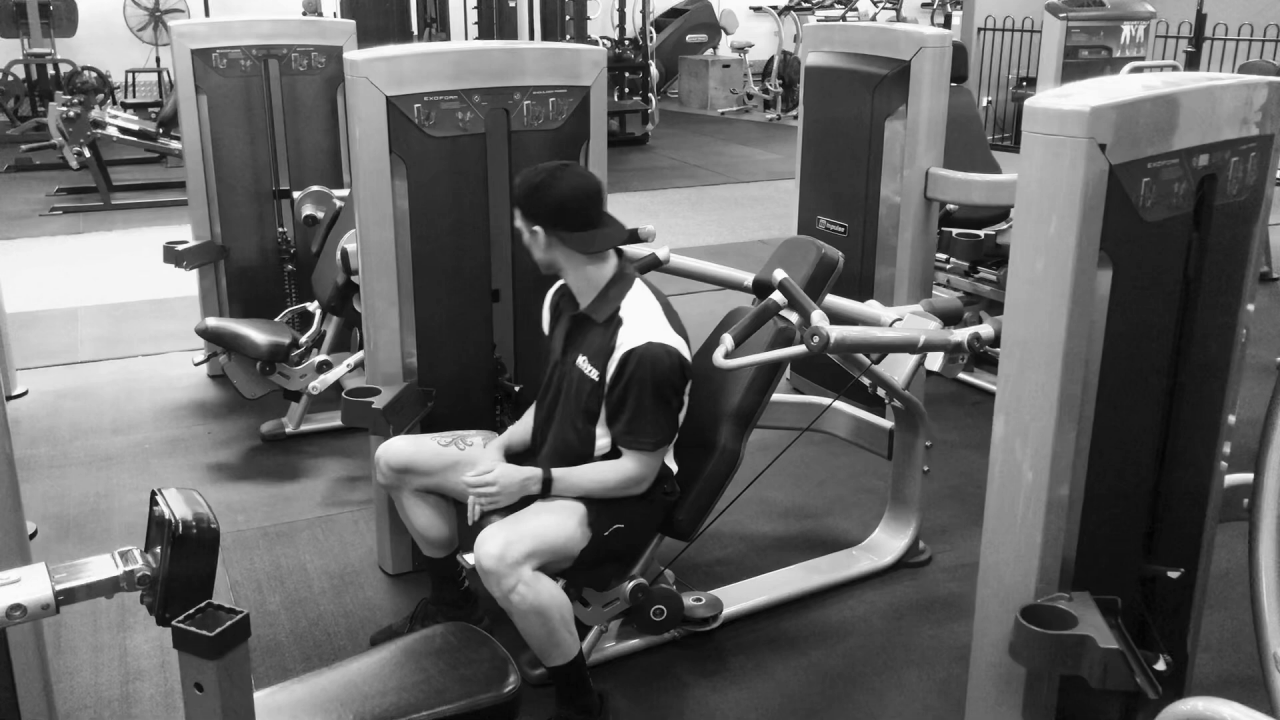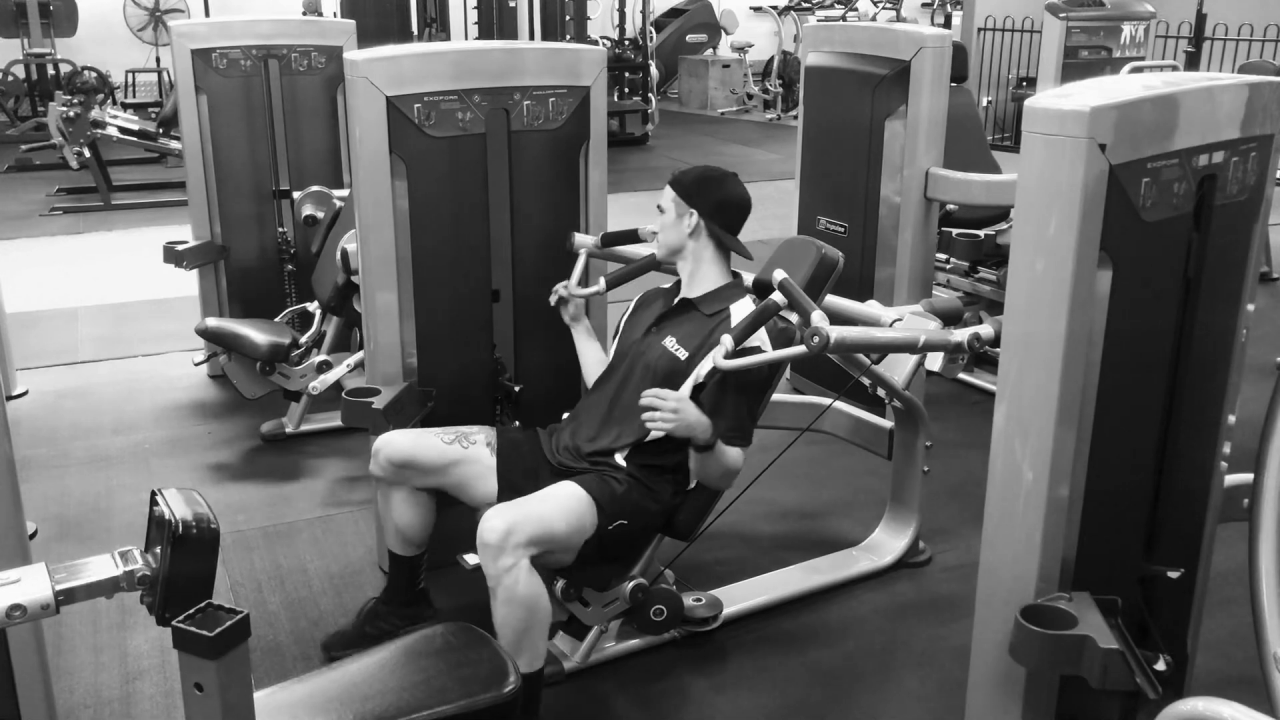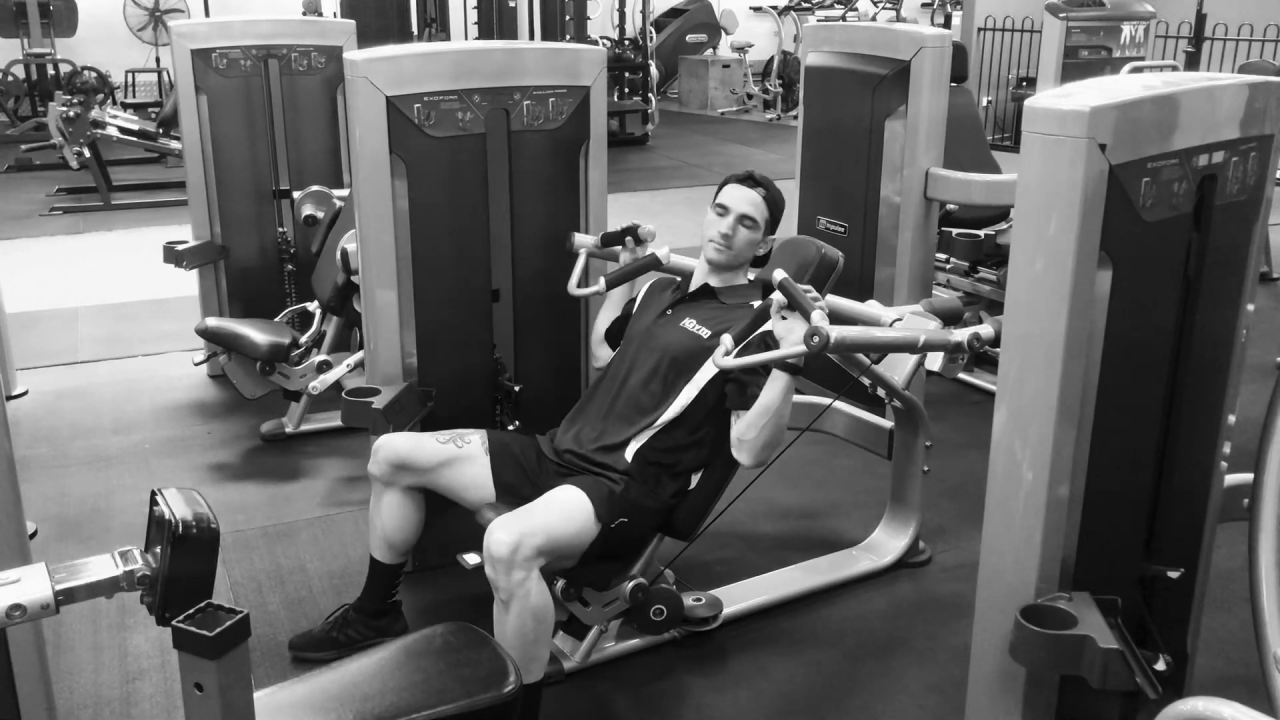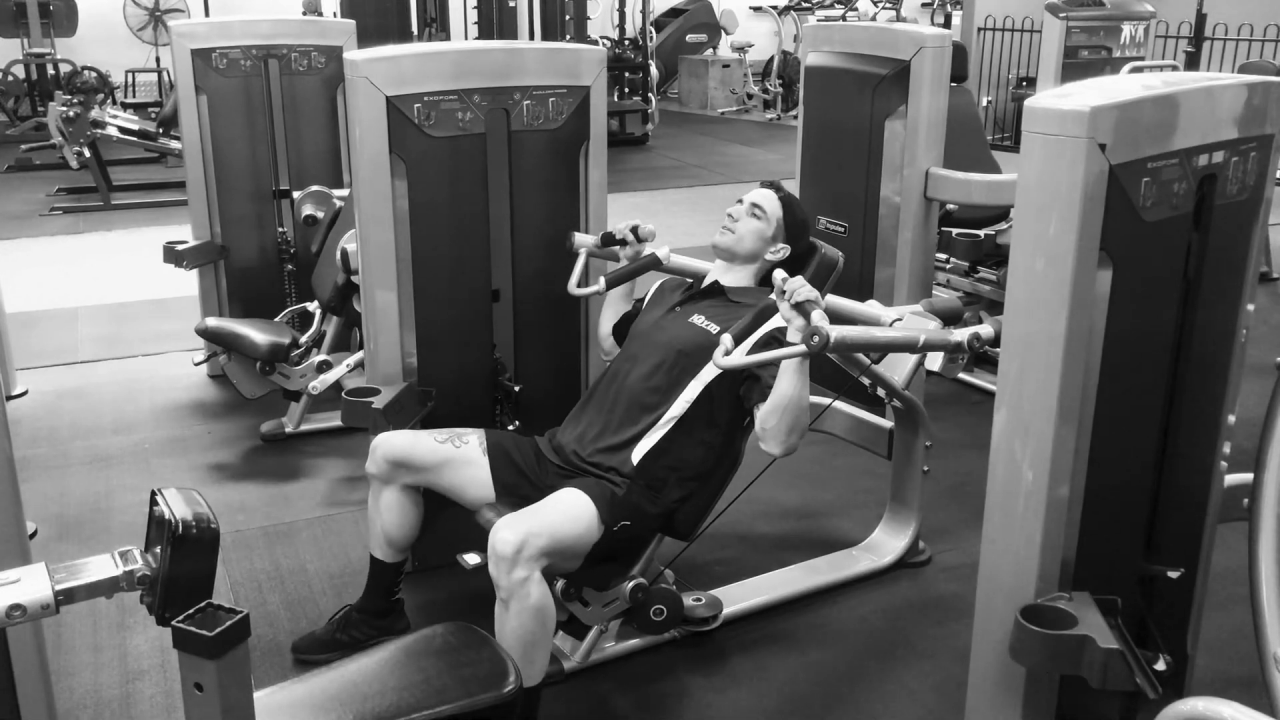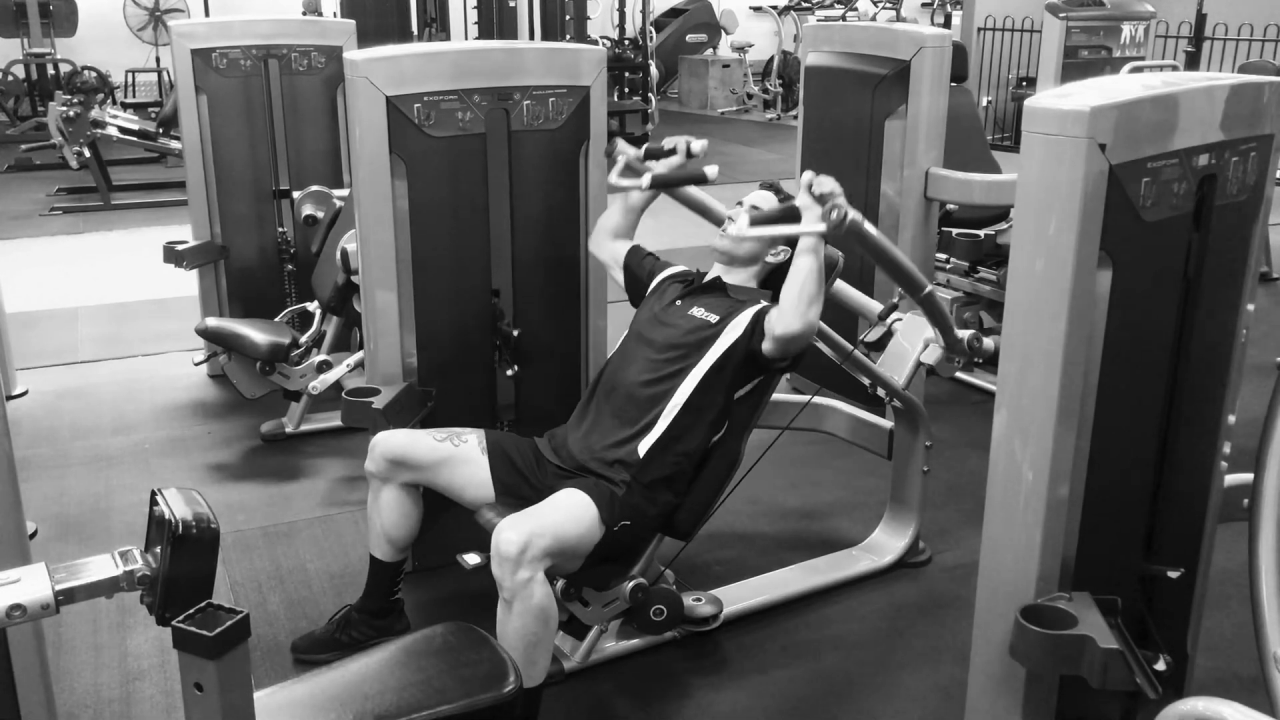
dt=1s
person 1, frame 1
left shoulder: (646, 344)
right shoulder: (565, 298)
left elbow: (639, 472)
left wrist: (532, 481)
right wrist: (504, 447)
left hip: (619, 494)
right hip: (552, 460)
left knee: (499, 554)
right knee: (394, 459)
right ankle: (453, 603)
person 1, frame 2
left shoulder: (740, 334)
right shoulder: (658, 298)
left elbow: (716, 476)
left wrist: (702, 431)
right wrist: (578, 323)
left hip: (631, 487)
right hip: (565, 447)
left knee: (500, 533)
right knee: (394, 453)
right ankle: (403, 604)
person 1, frame 3
left shoulder: (753, 325)
right shoulder: (662, 289)
left elbow: (751, 449)
left wrist: (788, 358)
right wrist: (625, 272)
left hip: (627, 485)
right hip: (559, 453)
left knee: (509, 546)
right knee: (392, 455)
right ankle: (376, 614)
person 1, frame 4
left shoulder: (761, 325)
right shoulder: (673, 290)
left elbow: (778, 439)
left wrist: (798, 338)
right wrist: (626, 267)
left hip: (627, 488)
right hip: (559, 454)
left knee: (513, 545)
right knee: (391, 453)
right ankle: (378, 613)
person 1, frame 5
left shoulder: (756, 319)
right shoulder: (674, 283)
left elbow: (795, 327)
right elbow: (605, 238)
left wrist: (811, 228)
right wrist: (656, 177)
left hip: (624, 489)
right hip: (558, 454)
left knee: (516, 546)
right knee: (389, 452)
right ankle: (378, 613)
